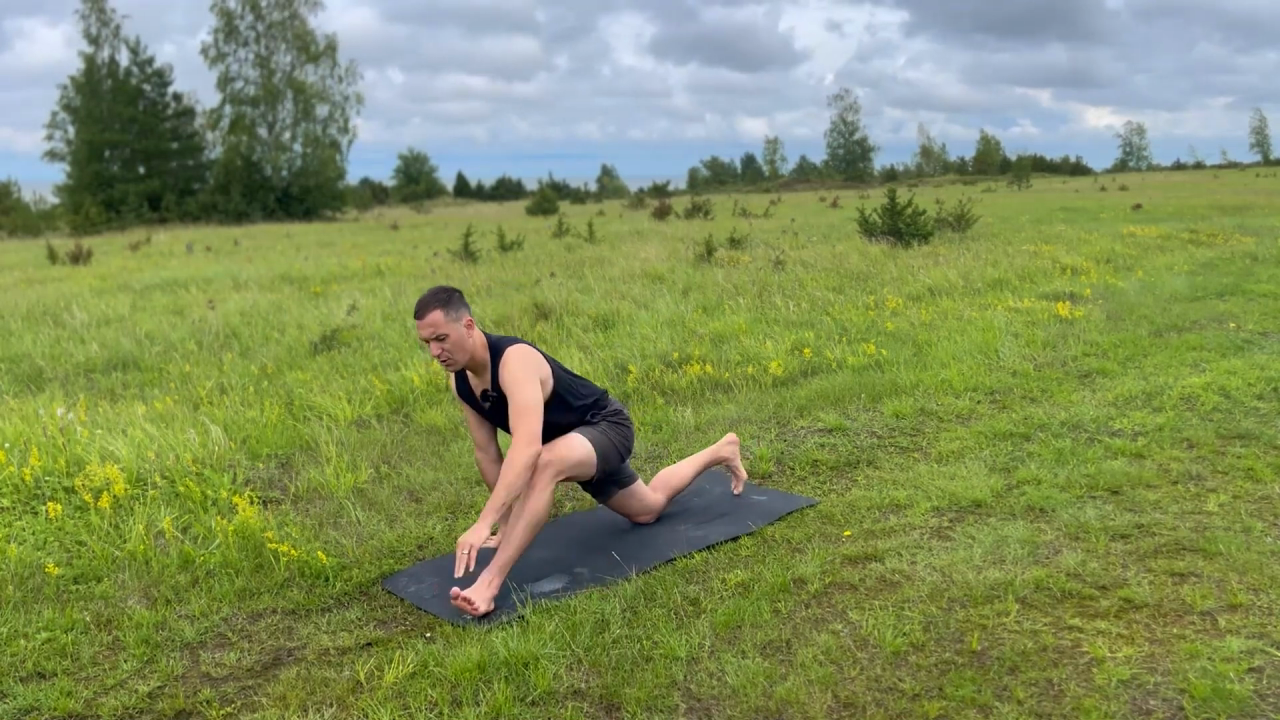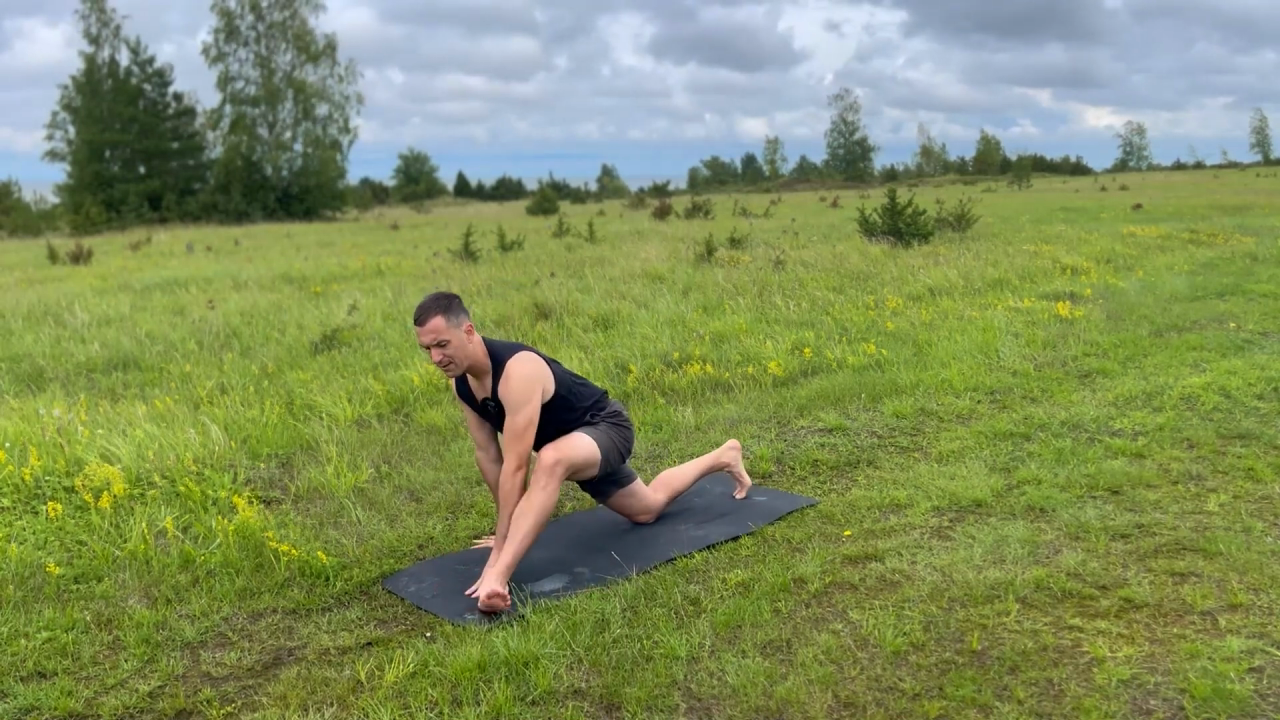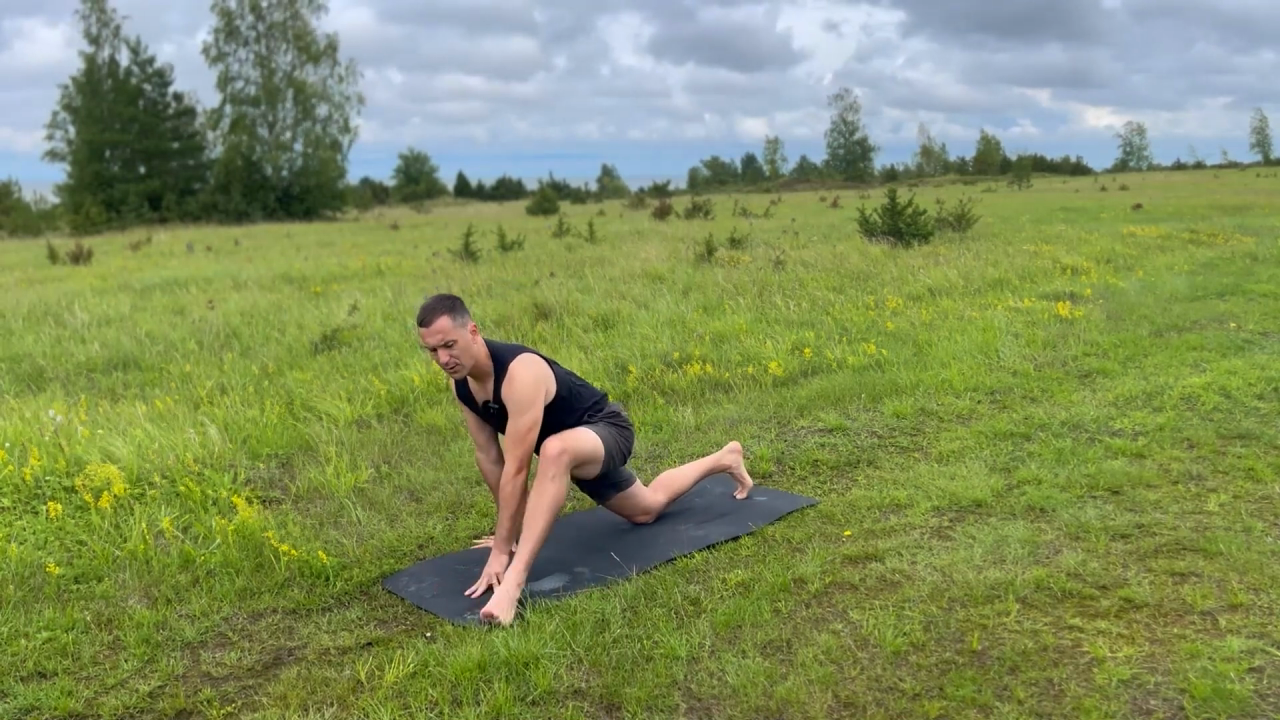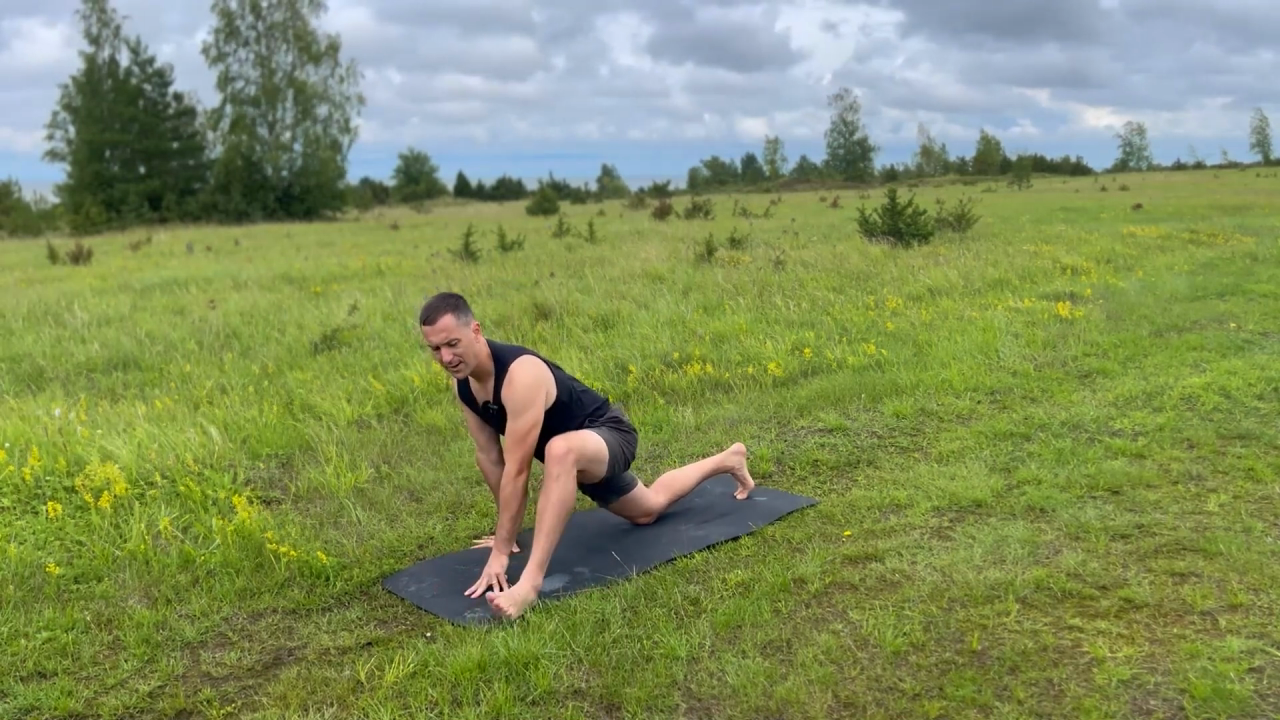
dt=0.4s
person 1, frame 1
left shoulder: (514, 361)
right shoulder: (459, 381)
left elbow: (527, 447)
right elbow: (486, 453)
left wrist: (484, 523)
right wrist: (505, 527)
left hip: (606, 426)
right hip: (575, 442)
left knee: (543, 465)
right knee: (648, 510)
left ankle: (488, 585)
right ankle: (721, 451)
person 1, frame 2
left shoulder: (516, 370)
right shoulder: (460, 381)
left elbow: (516, 466)
right elbow: (487, 454)
left wrist: (498, 551)
right wrist: (508, 528)
left hip: (605, 427)
right hip: (579, 442)
left knee: (552, 460)
right knee: (647, 510)
left ankle: (497, 579)
right ankle: (723, 457)
person 1, frame 3
left shoulder: (520, 372)
right shoulder: (460, 383)
left elbow: (516, 468)
right elbow: (487, 455)
left wrist: (500, 550)
right wrist: (506, 532)
left hip: (605, 428)
right hip: (580, 447)
left knee: (556, 450)
right knee: (647, 510)
left ankle: (513, 581)
right ankle: (724, 459)
person 1, frame 4
left shoulder: (520, 374)
right shoulder: (462, 383)
left elbow: (517, 469)
right elbow: (488, 456)
left wrist: (500, 551)
right wrist: (505, 532)
left hip: (608, 435)
right hip: (584, 453)
left knee: (561, 450)
right knee: (649, 511)
left ankle: (530, 582)
right ankle: (727, 460)
